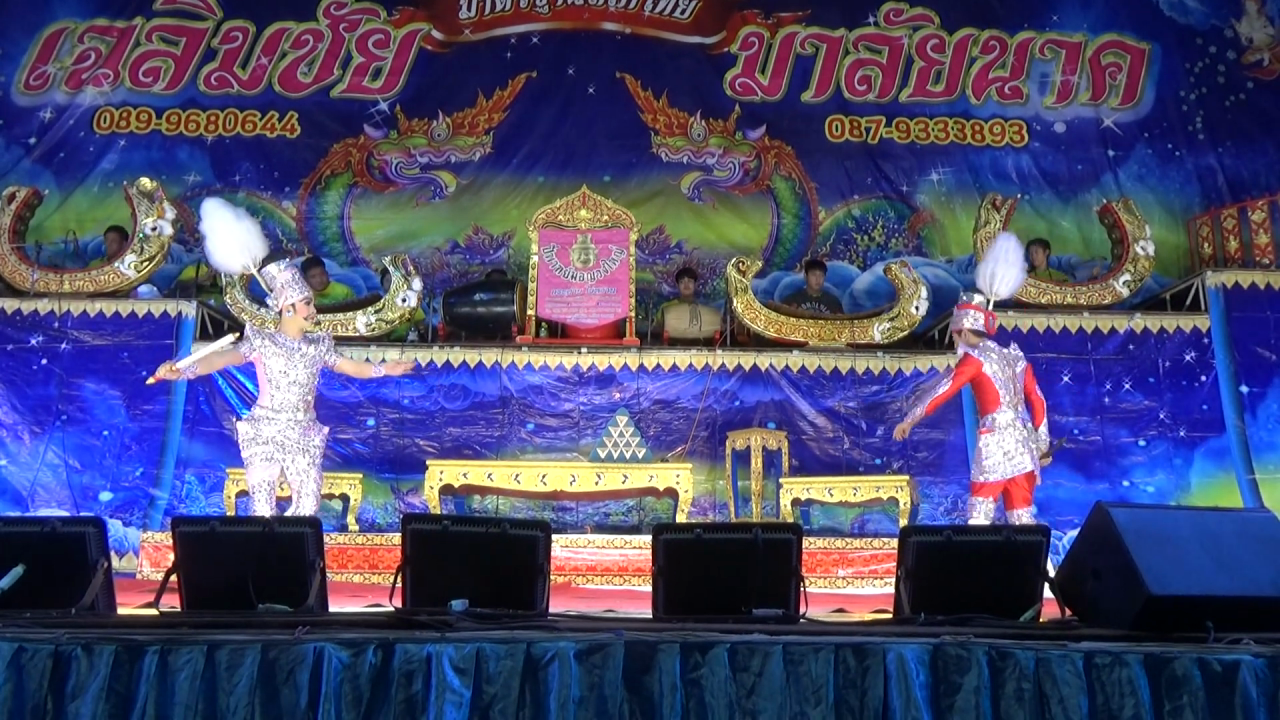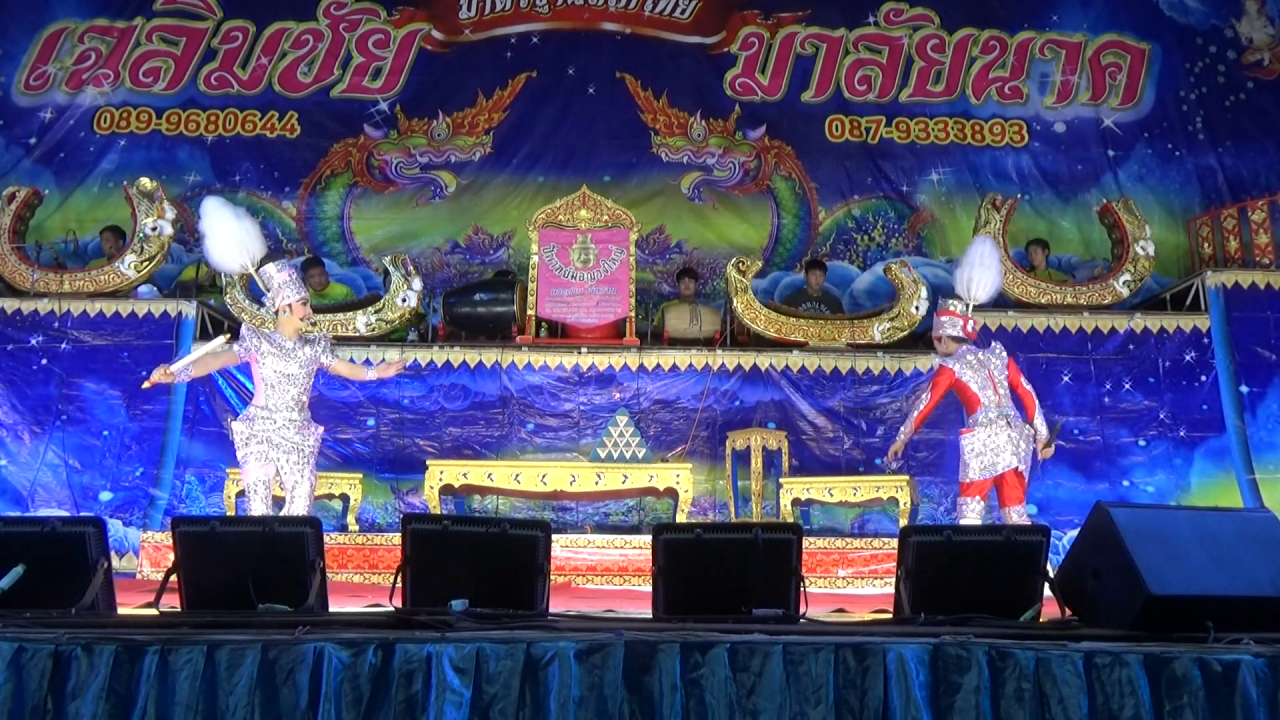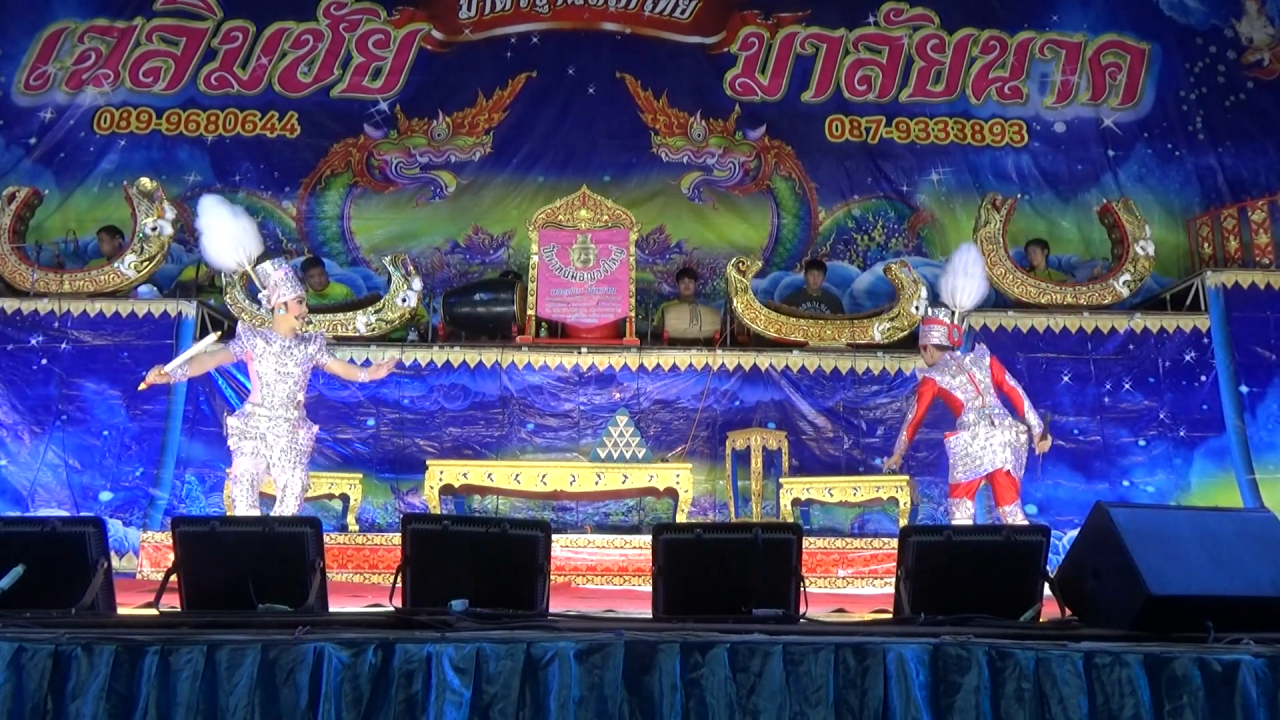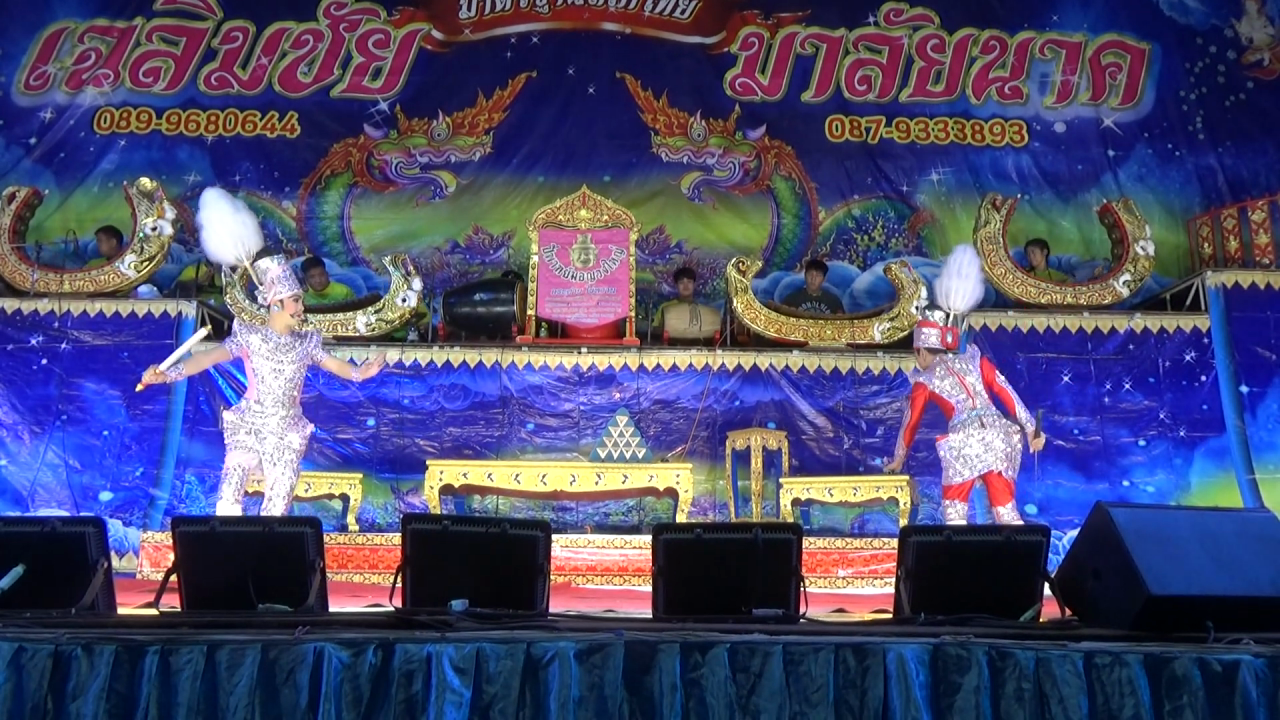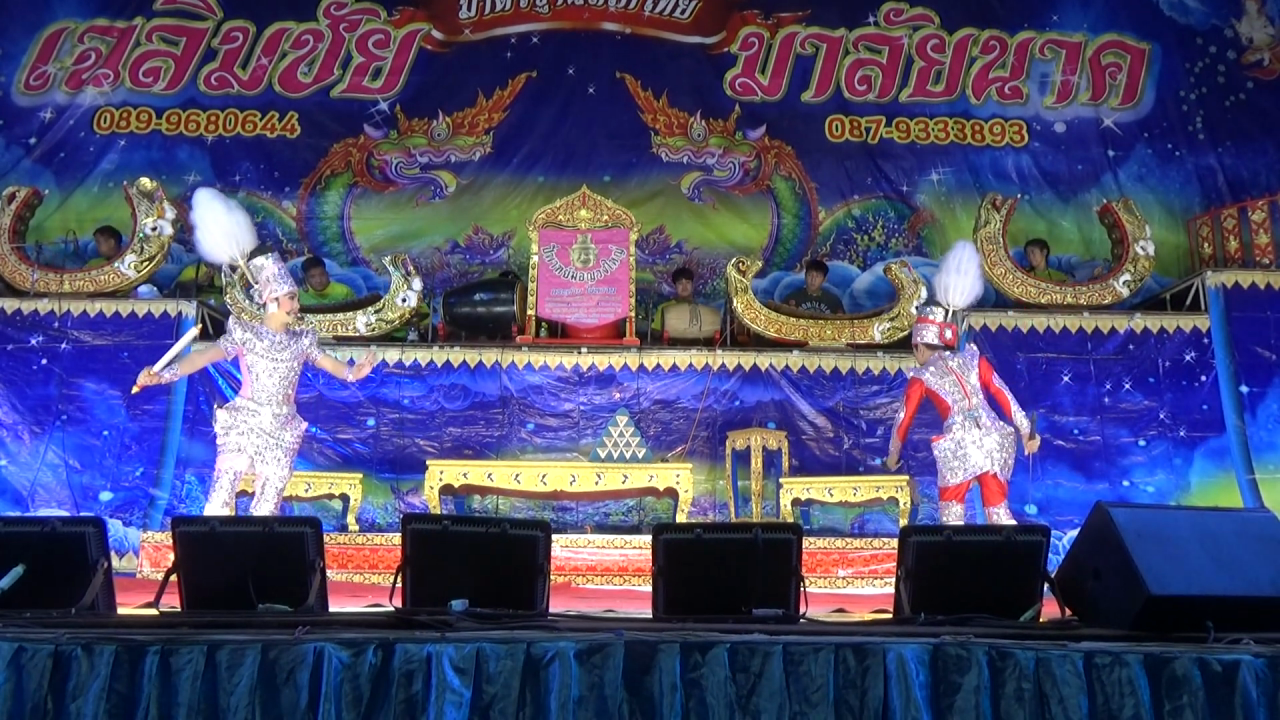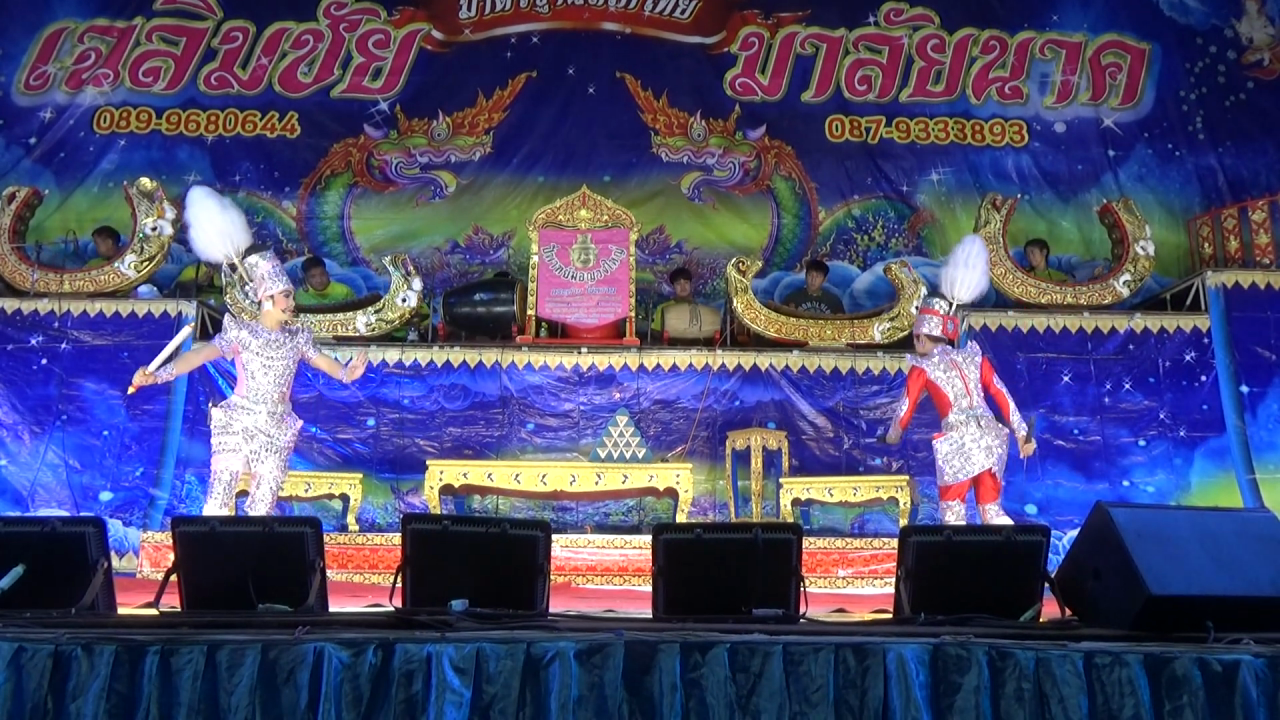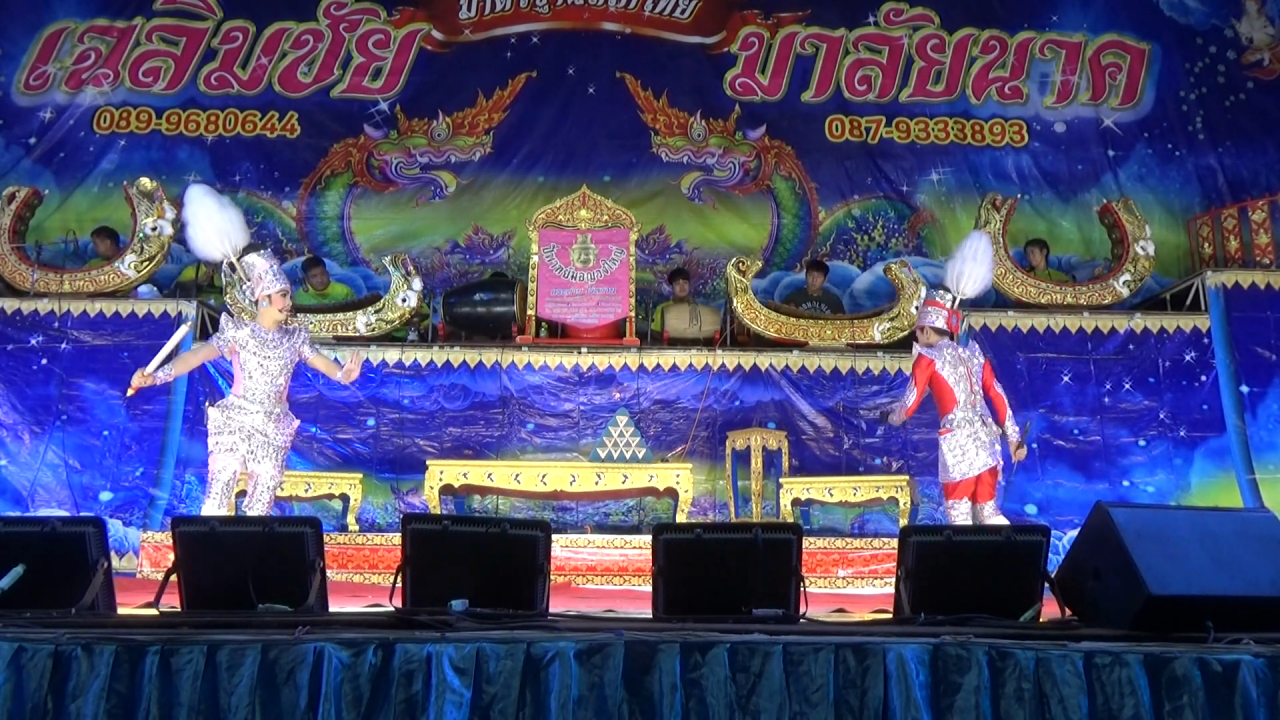
dt=0.2s
person 1, frame 1
left shoulder: (972, 358)
right shoulder: (1016, 356)
left elbow: (941, 393)
right elbow: (1037, 401)
left wrist: (909, 420)
right wrist: (1043, 443)
left hip: (996, 441)
right hip: (1023, 440)
left knee: (979, 511)
right knee: (1021, 515)
person 1, frame 2
left shoulder: (950, 367)
right shoulder: (999, 355)
left elbow: (924, 407)
right elbow: (1028, 394)
left wrist: (900, 440)
right wrist: (1042, 435)
left hip: (984, 440)
right hip: (1015, 439)
left knee: (969, 511)
right knee: (1016, 511)
person 1, frame 3
left shoulder: (932, 377)
right shoulder: (984, 358)
left elbow: (914, 417)
right elbow: (1015, 390)
left wrist: (897, 454)
right wrist: (1037, 428)
left hip: (972, 440)
right hip: (1005, 437)
left knee: (960, 512)
right knee: (1011, 510)
person 1, frame 4
left shoulder: (924, 380)
right shoulder: (975, 359)
left elbow: (910, 422)
right elbow: (1005, 392)
left wrist: (898, 459)
right wrist: (1030, 427)
left hip: (964, 443)
right hip: (997, 439)
left knee: (954, 513)
right knee: (1006, 511)
person 1, frame 5
left shoulder: (921, 376)
right shoulder: (973, 358)
left elbow: (904, 418)
right elbow: (1002, 393)
left wrist: (894, 453)
right wrist: (1025, 430)
left hip: (958, 444)
right hip: (992, 439)
left knee: (951, 516)
right knee: (999, 512)
person 1, frame 6
left shoulder: (922, 366)
right shoulder: (973, 354)
left elbow: (905, 411)
right elbow: (1000, 393)
left wrist: (893, 434)
right wrist: (1021, 432)
left hip: (957, 442)
right hip: (988, 439)
left knee: (953, 515)
right knee: (991, 510)
person 1, frame 7
left shoulder: (927, 356)
right shoulder: (975, 353)
left elbow: (910, 404)
right elbow: (998, 394)
left wrist: (893, 416)
right wrist: (1013, 436)
left hip: (959, 440)
right hip: (987, 438)
left knee: (959, 515)
right knee: (987, 510)
person 2, frame 1
left shoulder: (318, 346)
right shoulder: (261, 342)
left elbow: (350, 367)
right elbow: (222, 359)
left wrist: (382, 369)
right wrist: (183, 371)
left hip: (304, 437)
right hip: (265, 434)
left knee: (307, 508)
right knee: (264, 510)
person 2, frame 2
left shoulder: (314, 347)
right shoulder: (257, 342)
left elbow: (345, 368)
right elbow: (217, 360)
left wrist: (375, 372)
right wrist: (176, 374)
left hip: (298, 437)
right hip: (259, 432)
left knee: (299, 507)
right knee: (259, 509)
person 2, frame 3
left shoulder: (310, 345)
right shoulder: (254, 339)
left elbow: (339, 367)
right elbow: (213, 359)
left wrist: (367, 374)
right wrist: (172, 375)
left hip: (292, 435)
right hip: (254, 428)
left knee: (290, 505)
right knee: (245, 503)
person 2, frame 4
left shoulder: (307, 342)
right shoulder: (250, 337)
left elbow: (334, 364)
right elbow: (210, 357)
left wrist: (359, 372)
right wrist: (168, 374)
left hip: (287, 433)
right hip: (250, 425)
left knee: (278, 503)
right knee: (231, 492)
person 2, frame 5
left shoulder: (302, 340)
right shoulder: (245, 334)
left elbow: (328, 363)
right elbow: (204, 357)
left wrist: (352, 373)
right wrist: (162, 376)
left hip: (281, 432)
right hip: (243, 424)
left knee: (268, 502)
right knee: (222, 495)
person 2, frame 6
left shoulder: (297, 338)
right shoulder: (240, 332)
left elbow: (324, 362)
right elbow: (201, 354)
left wrist: (347, 373)
right wrist: (158, 375)
left hip: (276, 432)
right hip: (238, 424)
left knee: (263, 503)
right knee: (219, 497)
person 2, frame 7
left shoulder: (295, 337)
right shoulder: (238, 331)
left elbow: (321, 362)
right elbow: (198, 354)
left wrist: (343, 375)
right wrist: (156, 376)
left hip: (273, 432)
right hip: (234, 425)
left knee: (261, 503)
right knee: (218, 497)
